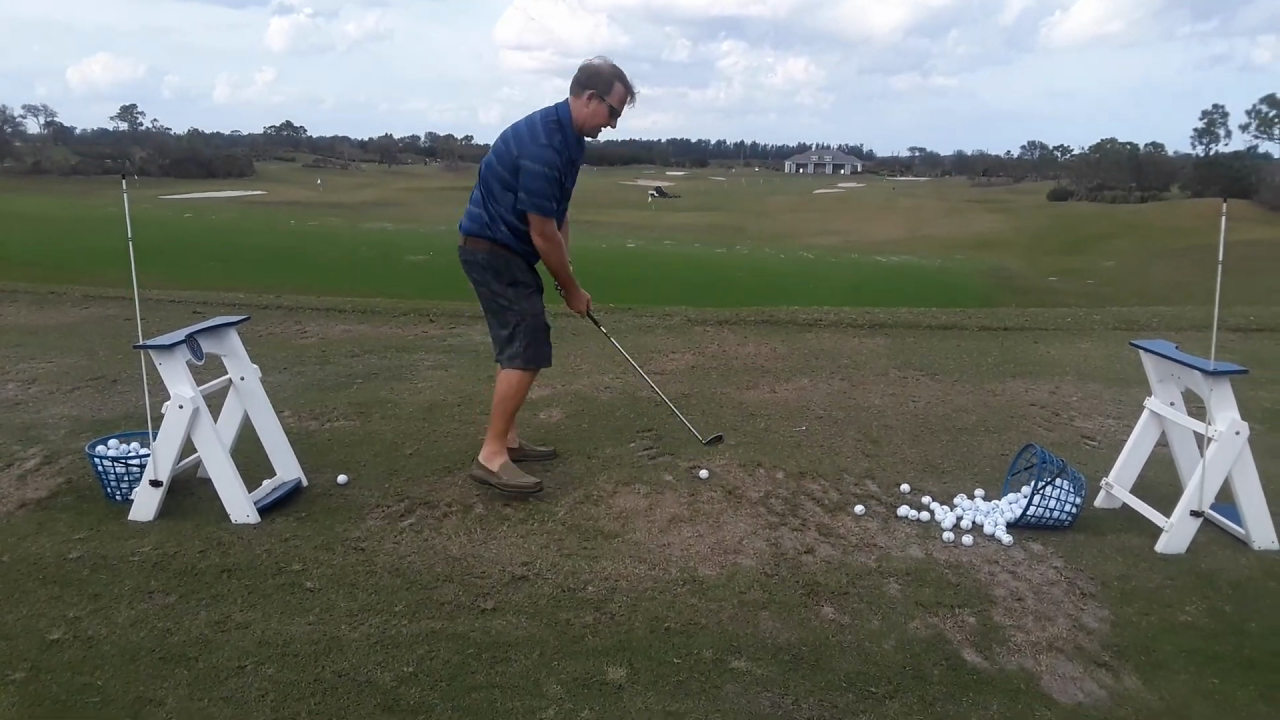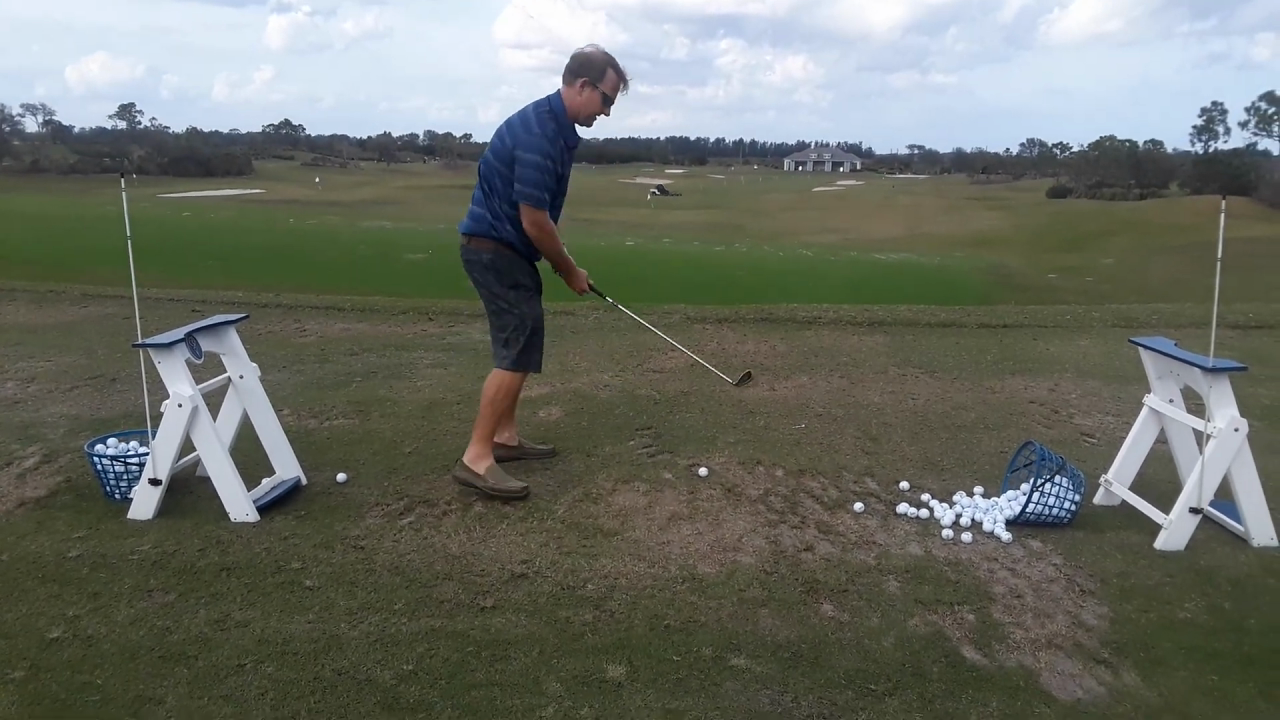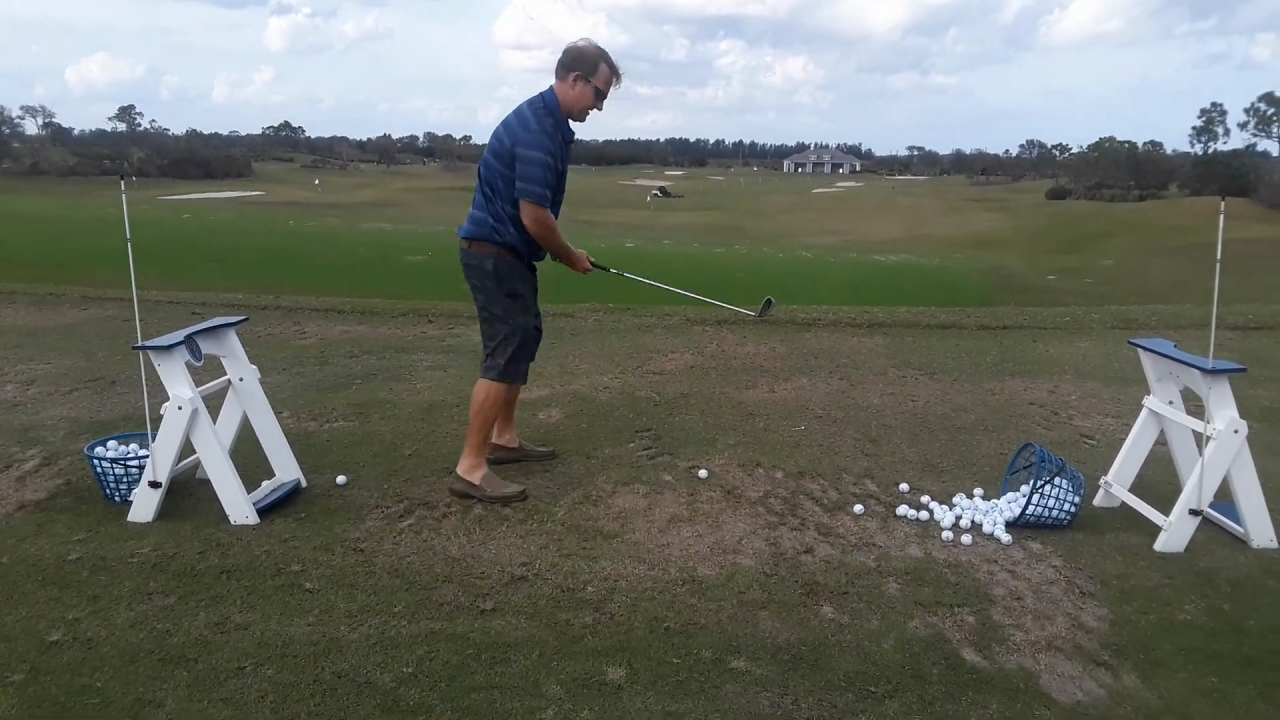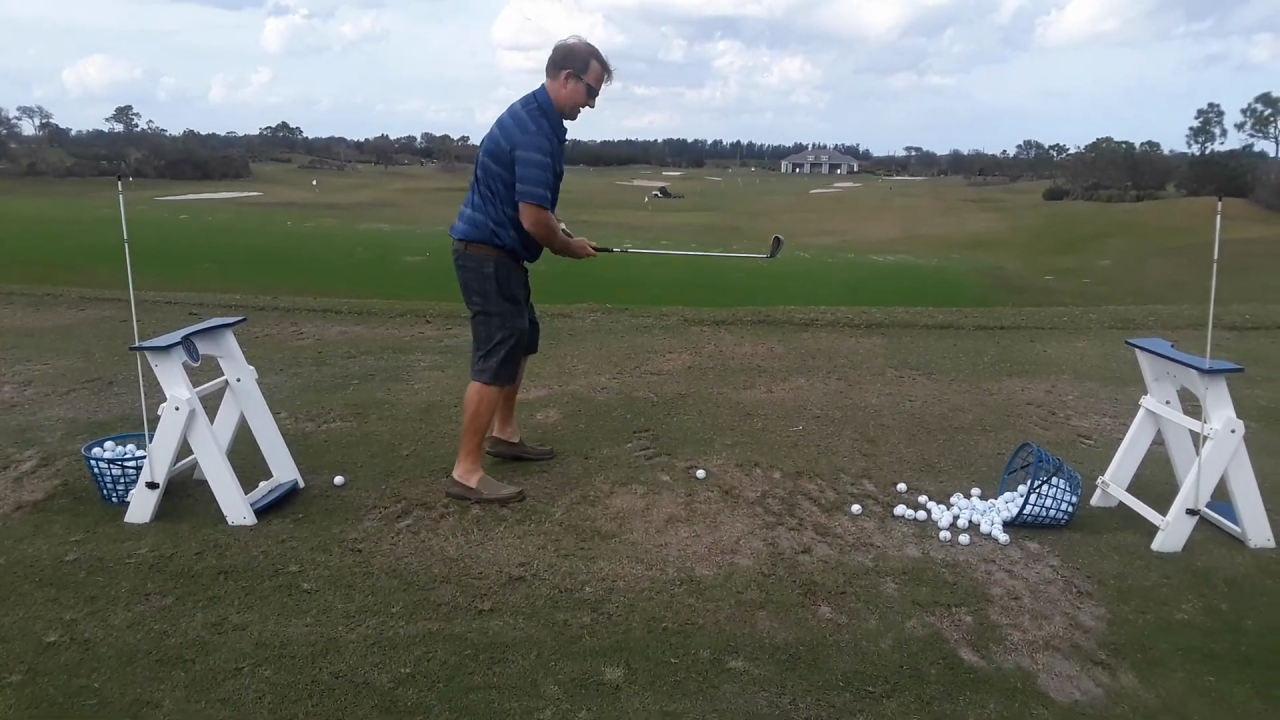
dt=0.1s
person 1, frame 1
left shoulder: (564, 134)
right shoulder: (543, 144)
left elbow: (553, 217)
right elbow: (543, 232)
left wrist: (564, 278)
right wrist: (571, 289)
left hip: (507, 249)
right hip: (491, 251)
left knee: (523, 344)
right knee: (524, 349)
left ankle: (507, 439)
right ankle: (491, 455)
person 1, frame 2
left shoulder: (558, 125)
right shoulder: (538, 134)
right elbow: (535, 223)
left wrist: (561, 261)
right wrist: (570, 272)
left hip: (507, 247)
right hip: (493, 249)
left knee: (519, 343)
right knee: (519, 349)
left ankle: (504, 436)
right ankle: (476, 458)
person 1, frame 3
left shoulder: (547, 119)
right shoulder: (538, 132)
right elbow: (535, 218)
left wrist: (562, 249)
right wrist: (570, 257)
left hip: (504, 251)
right hip: (494, 254)
left knee: (521, 346)
right knee: (504, 358)
left ankle: (503, 438)
right ankle: (470, 468)
person 1, frame 4
left shoulder: (539, 117)
right shoulder: (533, 131)
right elbow: (533, 219)
left wrist: (562, 235)
right wrist: (571, 247)
left hip: (494, 251)
right hip: (488, 255)
left knee: (519, 342)
right knee: (496, 359)
left ankle: (504, 433)
right ankle: (465, 471)
